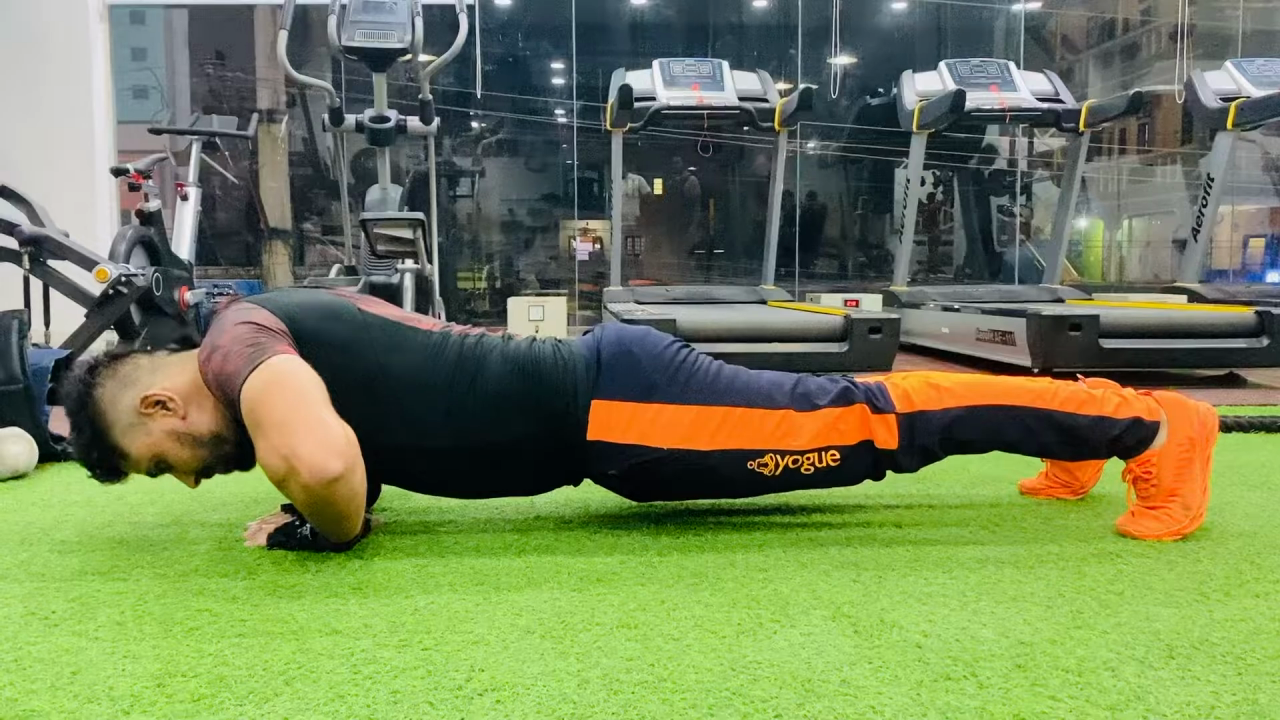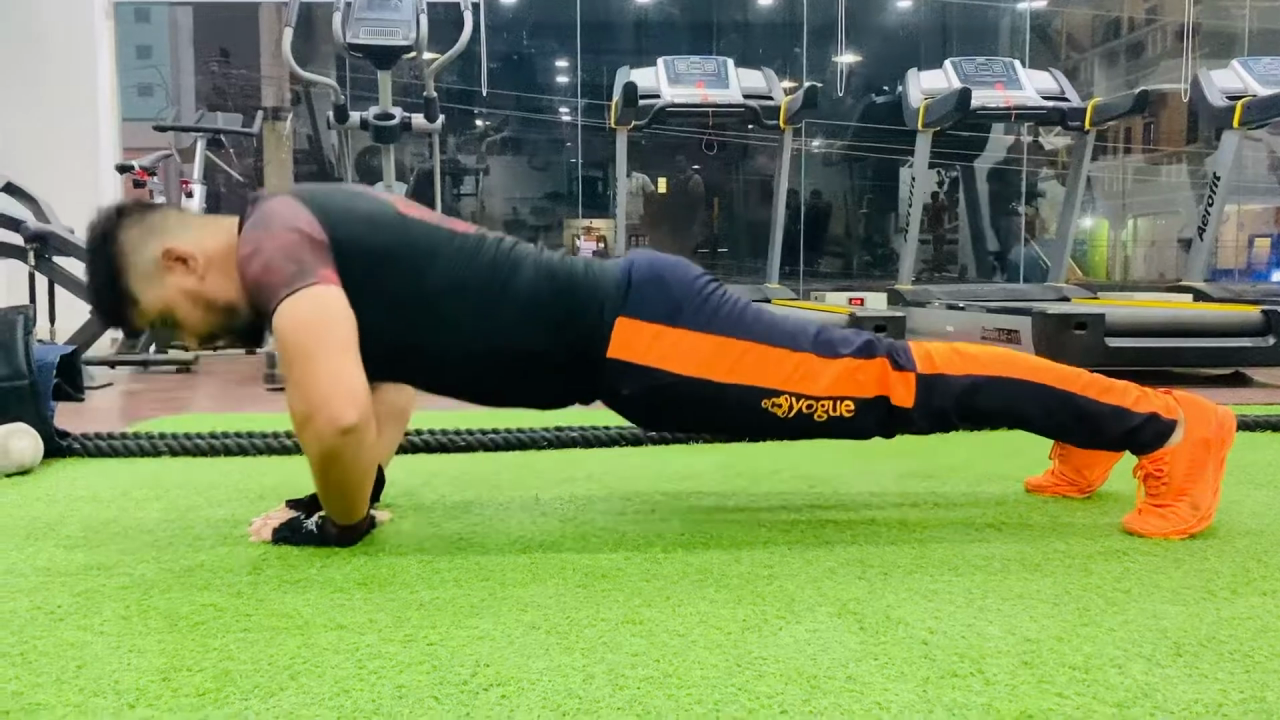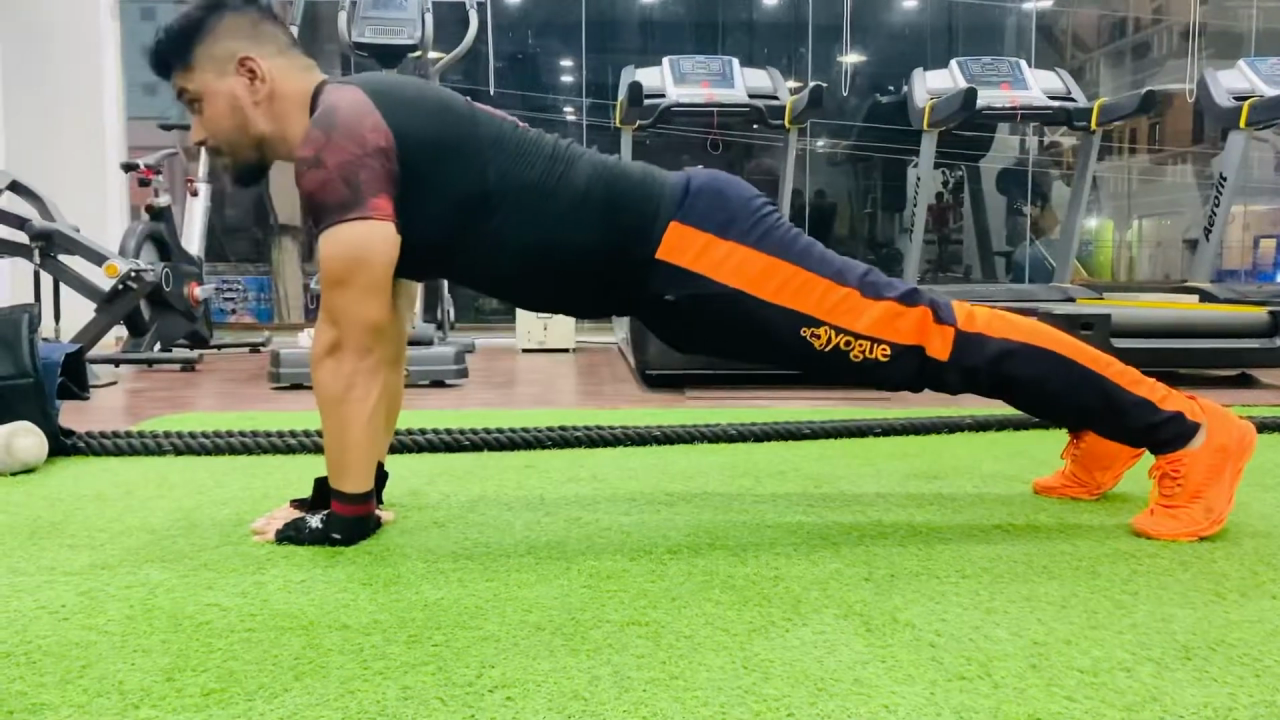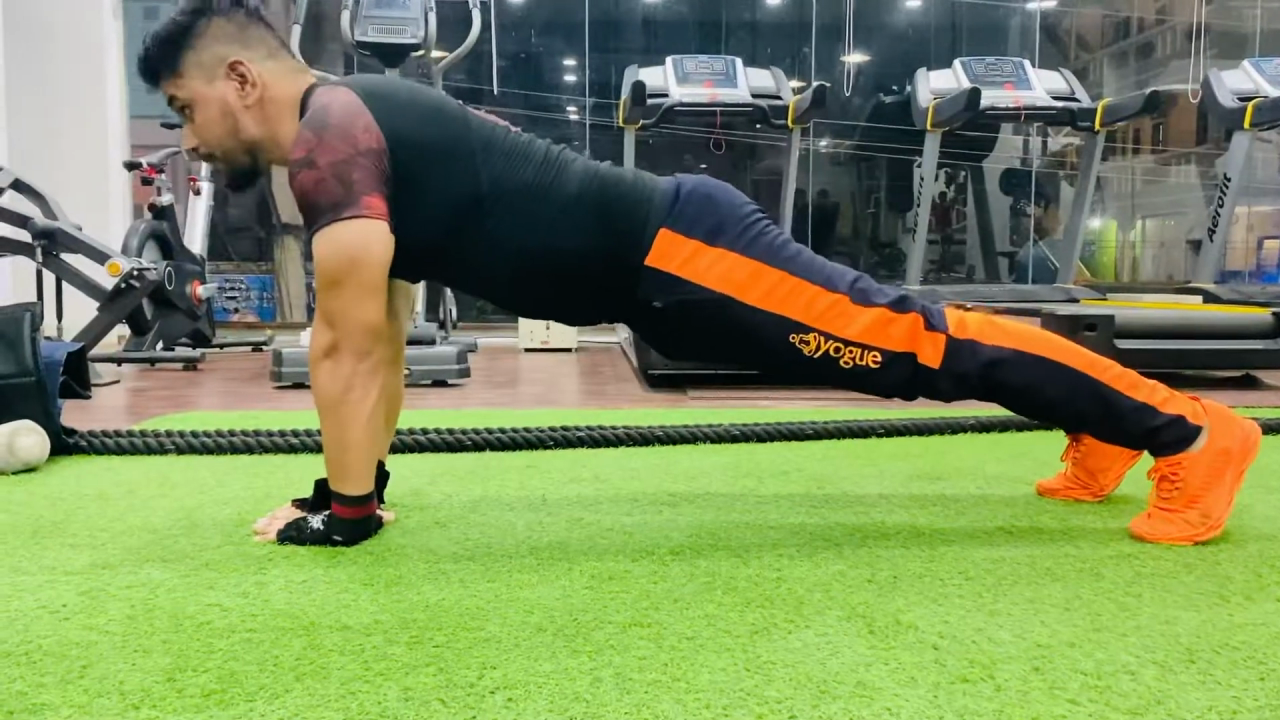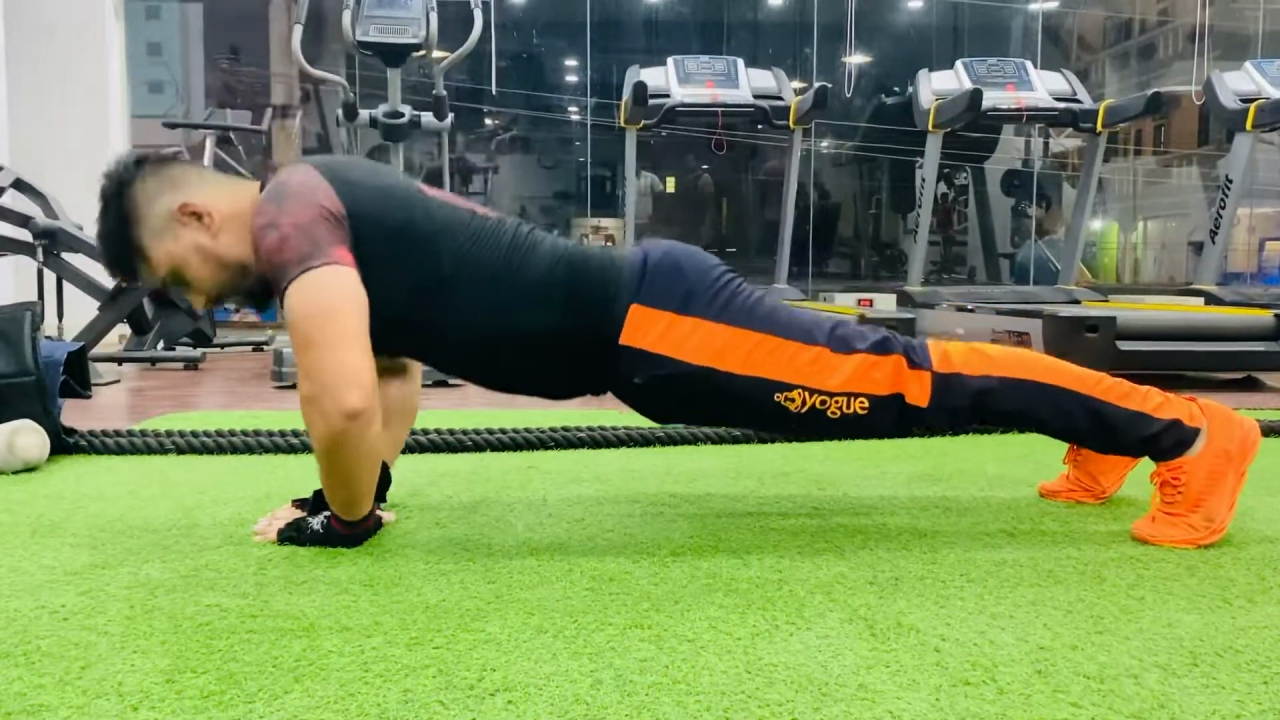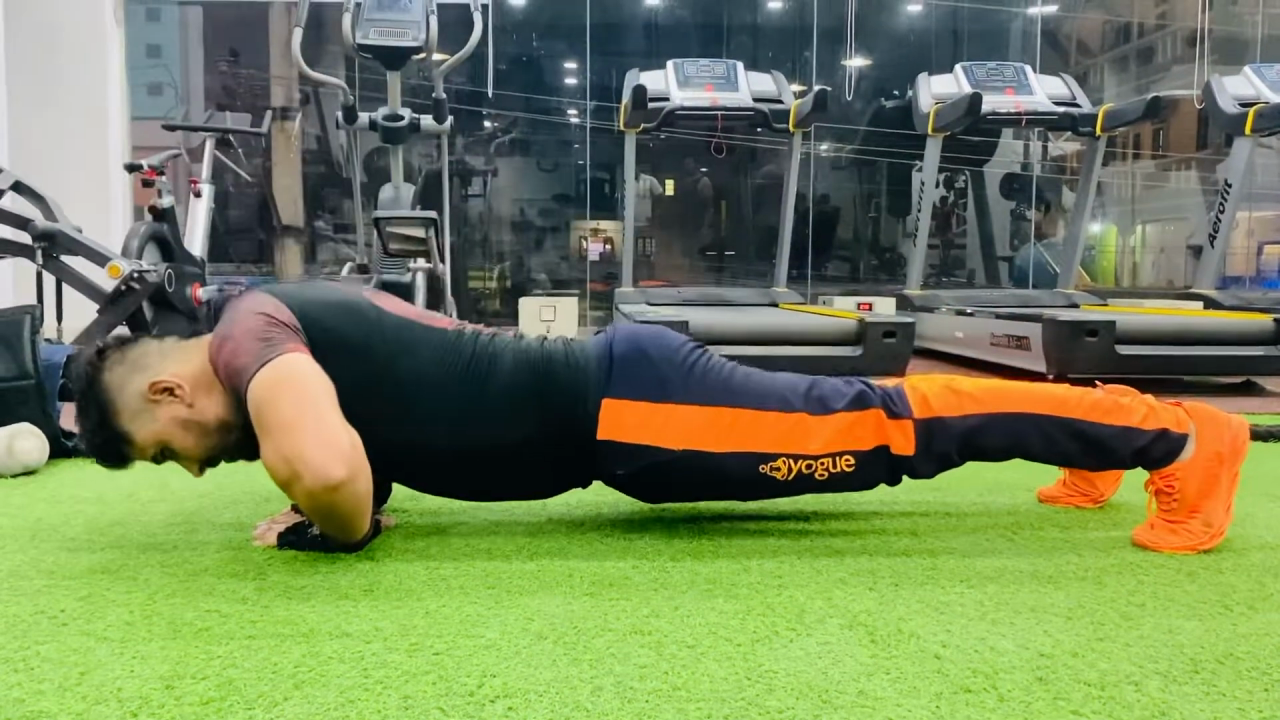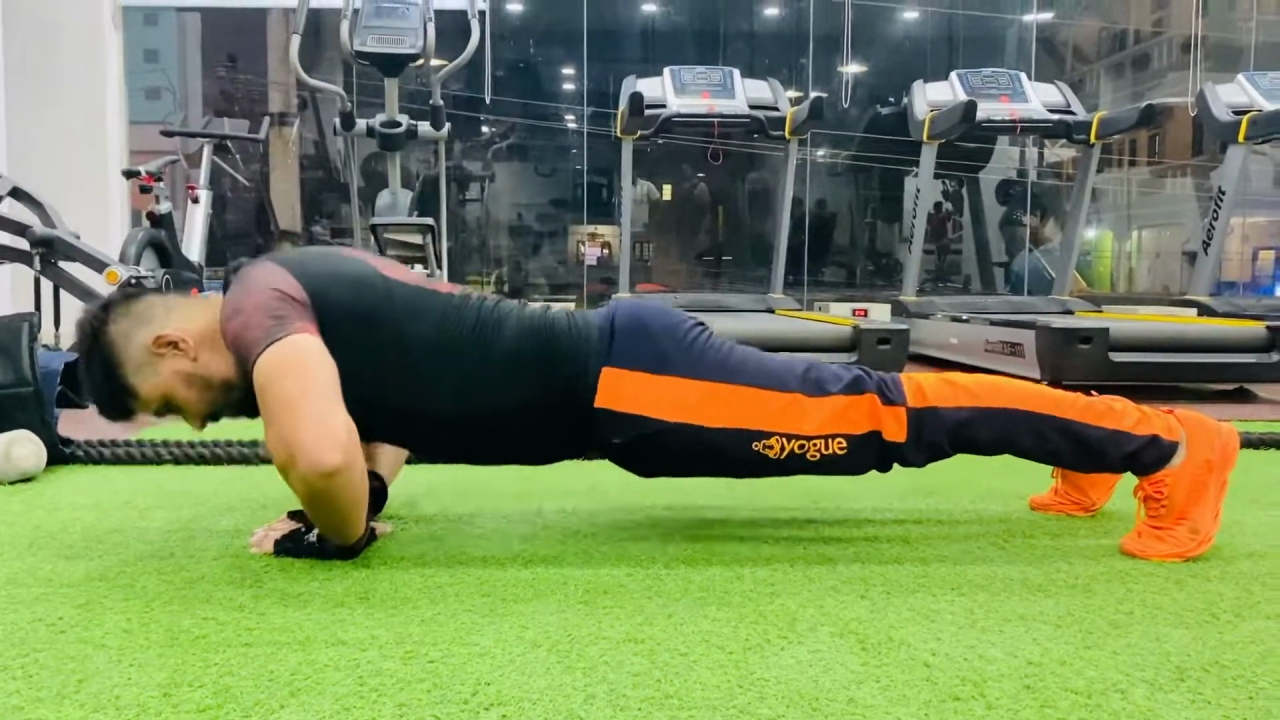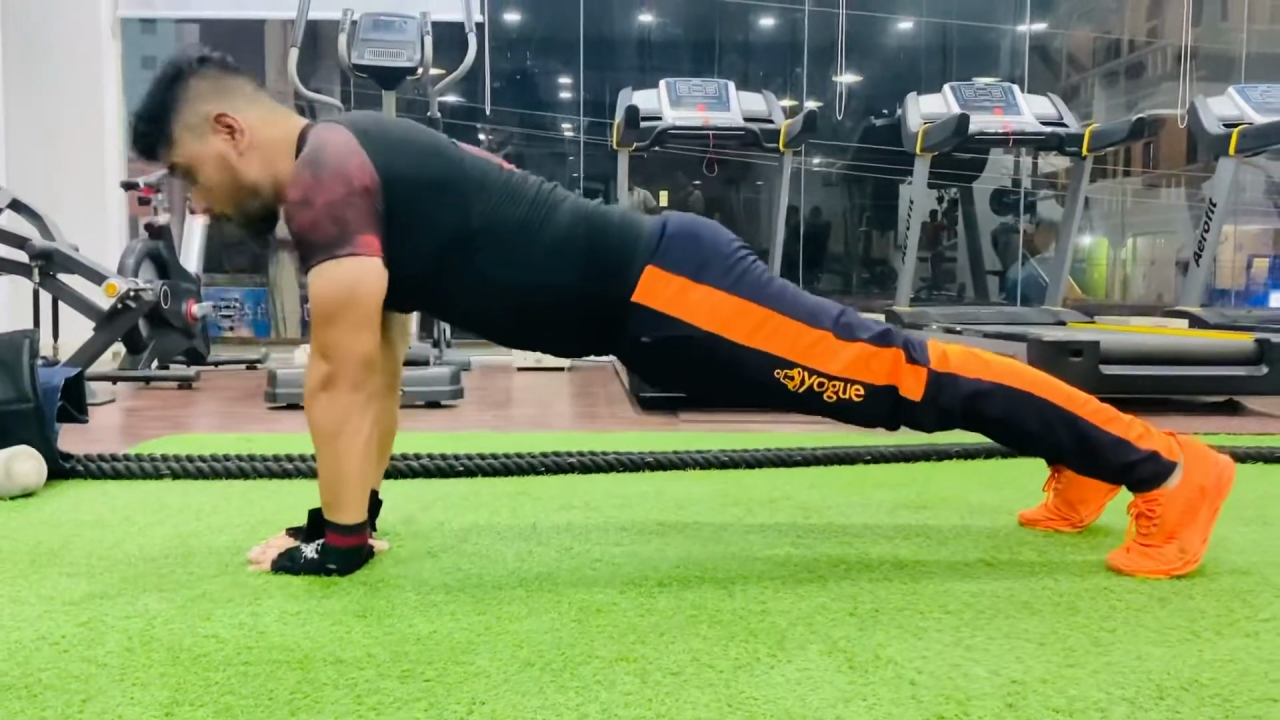
dt=0.4s
person 1, frame 1
left shoulder: (234, 346)
right shoulder: (276, 326)
left elbow: (321, 458)
left wrist: (332, 528)
right wrist: (344, 490)
left hip: (602, 414)
right hip: (595, 382)
left knee: (865, 427)
right knee: (832, 410)
left ankle: (1147, 424)
right ankle: (1073, 405)
person 1, frame 2
left shoulder: (270, 242)
right shoulder: (306, 227)
left elbow: (338, 412)
right elbow: (390, 357)
left wrist: (339, 514)
right wrist: (359, 466)
left hip: (629, 334)
right hip: (619, 315)
left knee: (885, 384)
right knee: (857, 375)
left ankle: (1164, 423)
right ankle: (1090, 415)
person 1, frame 3
left shoulder: (334, 135)
right shoulder: (359, 126)
left elbow: (350, 344)
right elbow: (384, 334)
left wrist: (343, 510)
right wrist: (361, 474)
left hip: (683, 248)
right hip: (668, 250)
left knee: (918, 338)
right knee: (904, 338)
left ankle: (1187, 431)
right ankle: (1102, 431)
person 1, frame 4
left shoulder: (328, 134)
right shoulder: (351, 128)
left elbow: (347, 345)
right elbow: (379, 334)
left wrist: (347, 508)
right wrist: (362, 471)
left hip: (672, 254)
right hip: (660, 256)
left knee: (914, 345)
right knee: (900, 345)
left ankle: (1188, 435)
right ankle: (1104, 431)
person 1, frame 5
left shoulder: (286, 213)
right shoulder: (323, 204)
left elbow: (343, 397)
right elbow: (393, 356)
left wrist: (342, 515)
right wrist: (362, 483)
left hip: (647, 325)
right hip: (638, 309)
left knee: (898, 382)
right knee: (881, 380)
left ankle: (1184, 434)
right ankle: (1106, 428)
person 1, frame 6
left shoulder: (245, 334)
right shoulder: (294, 321)
left elbow: (323, 464)
left wrist: (342, 526)
right wrist: (359, 487)
left hip: (615, 413)
right hip: (610, 382)
left knee: (878, 433)
right knee: (850, 420)
left ankle: (1177, 438)
right ankle: (1101, 422)
person 1, frame 7
left shoulder: (253, 304)
right shoulder: (297, 294)
left elbow: (321, 451)
left wrist: (339, 532)
right wrist: (367, 484)
left hip: (618, 385)
right hip: (610, 360)
left knee: (875, 418)
right knee: (845, 404)
left ankle: (1165, 444)
right ankle: (1092, 426)
person 1, frame 8
left shoulder: (320, 172)
right shoulder: (348, 162)
left elbow: (341, 378)
right elbow: (381, 361)
left wrist: (339, 537)
right wrist: (355, 503)
left hip: (659, 290)
right hip: (648, 283)
left knee: (892, 377)
right knee: (878, 368)
left ankle: (1165, 470)
right ankle: (1081, 469)
